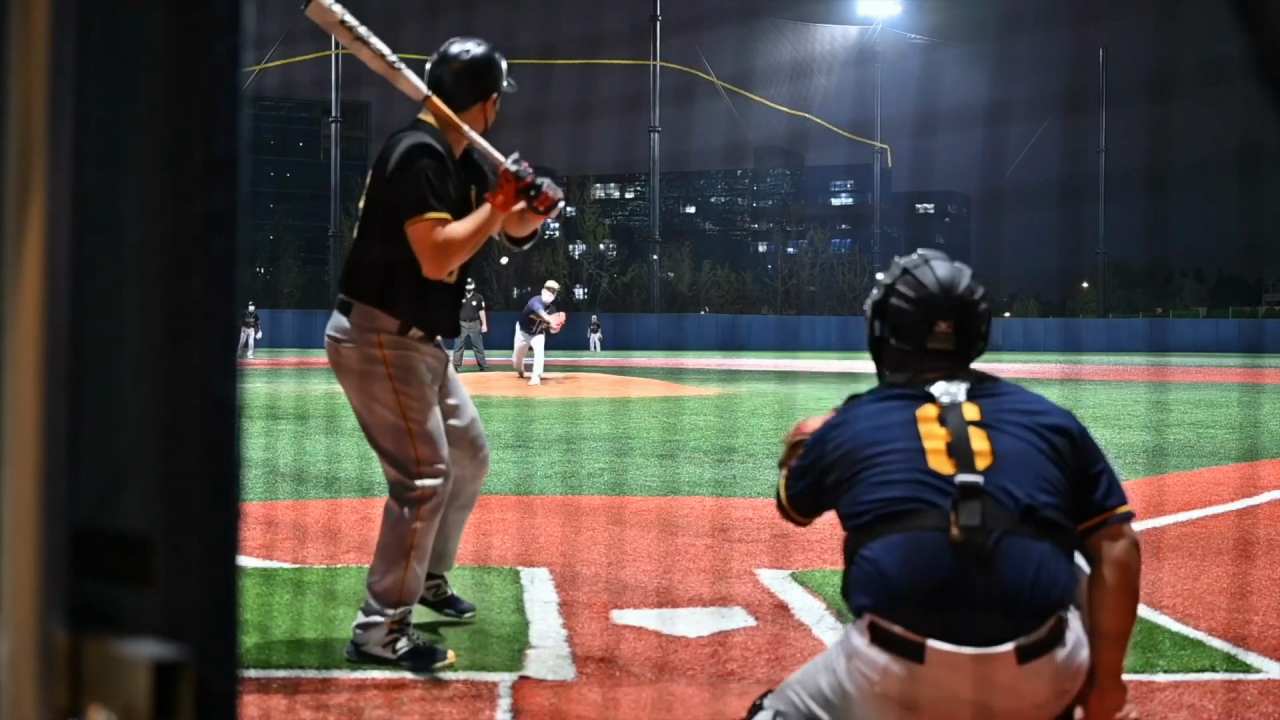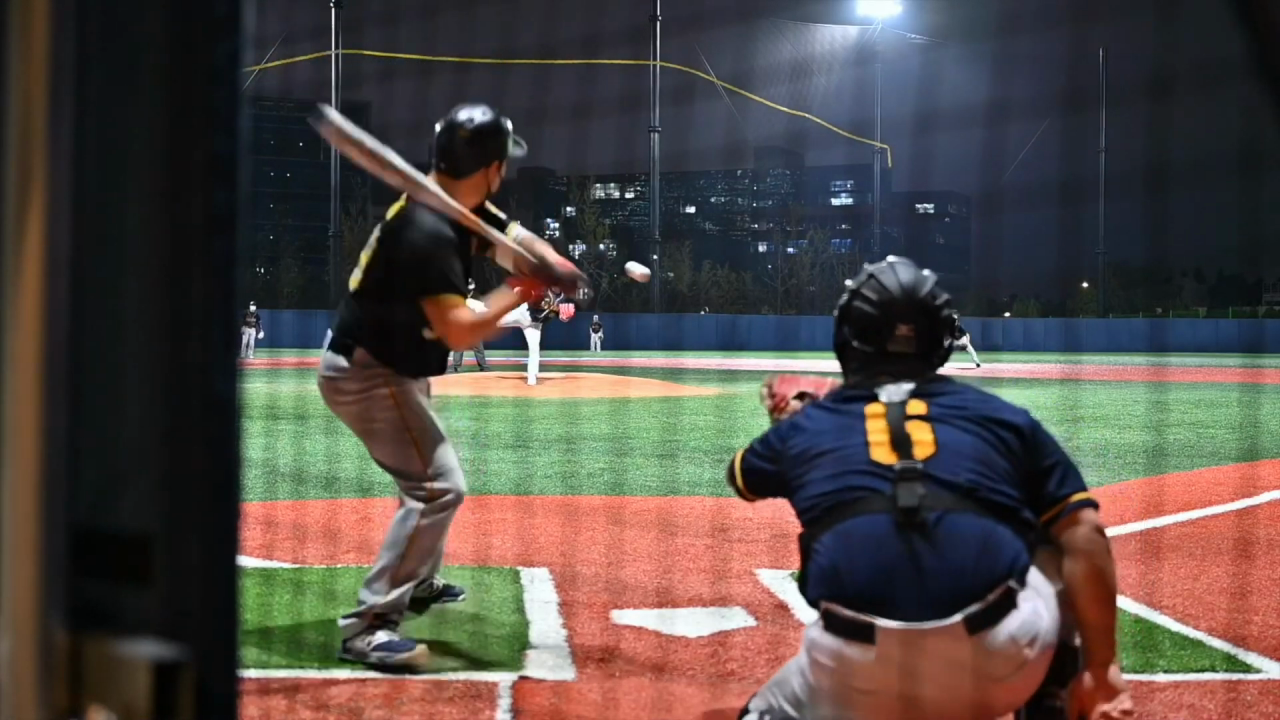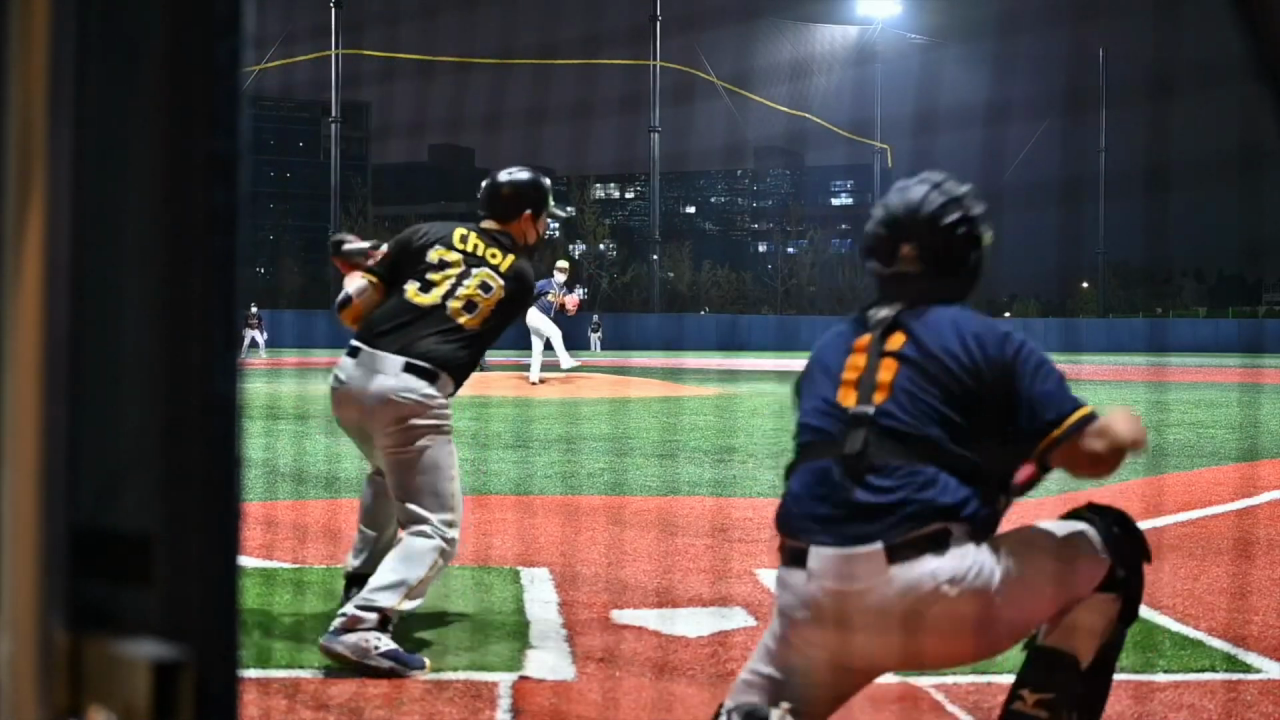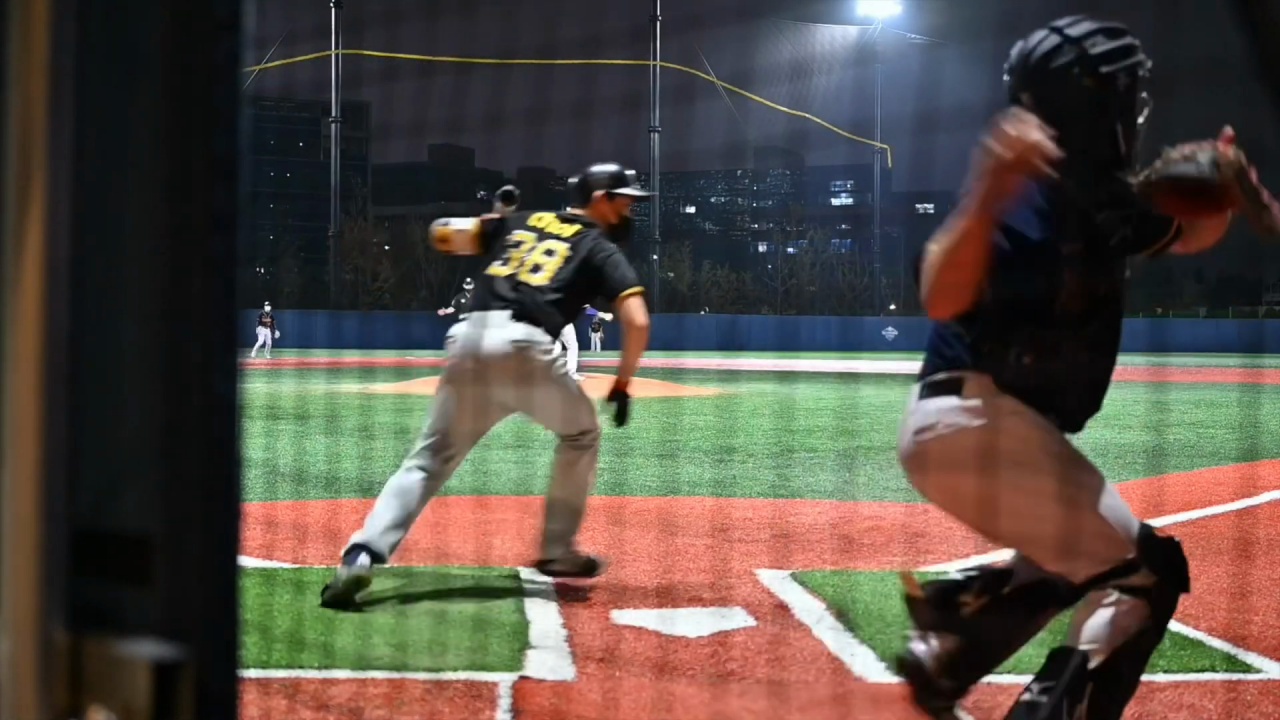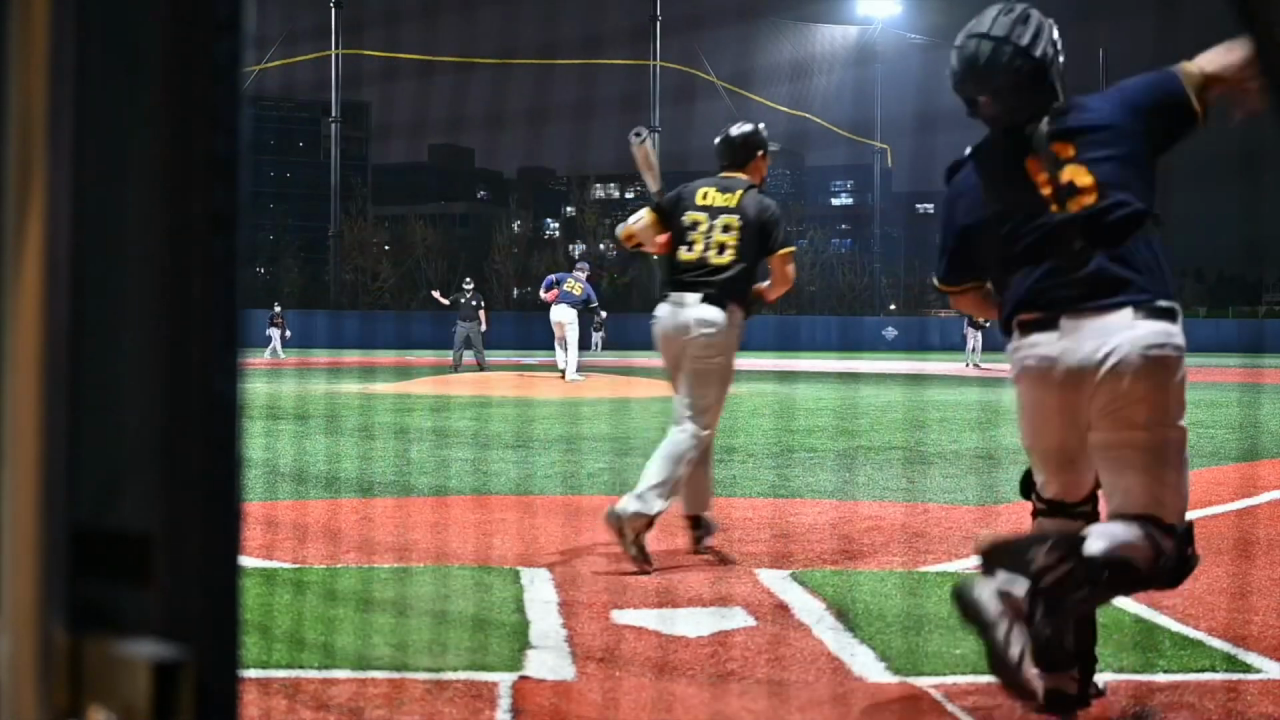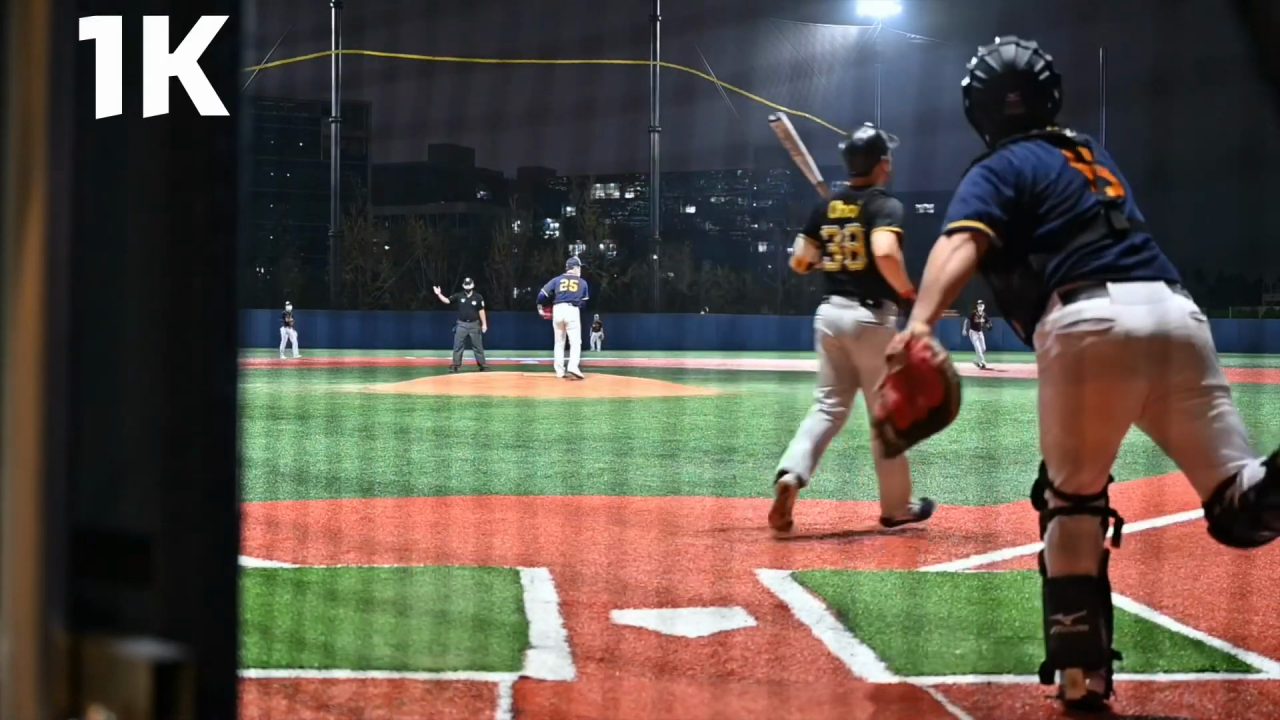
dt=0.4s
person 1, frame 1
left shoulder: (848, 425)
right shoulder: (1050, 419)
left elbow: (791, 507)
right elbow: (1118, 546)
left wrist: (809, 452)
right wrist: (1107, 680)
left hip: (896, 679)
right hip: (1036, 680)
person 1, frame 2
left shoulder: (803, 425)
right shoulder: (1002, 416)
left elbow: (741, 478)
right elbow: (1083, 535)
right wrist: (1100, 668)
left hip: (857, 668)
right hip: (998, 660)
right knee: (1058, 563)
person 1, frame 3
left shoulder: (830, 346)
right shoulder: (991, 343)
right elbow: (1089, 453)
right wrist: (1123, 432)
left hip: (815, 598)
right hip: (934, 594)
right knee: (1108, 548)
person 1, frame 4
left shoulder: (1101, 197)
right shoulder: (1022, 197)
left elbow: (1188, 233)
right elbow: (943, 296)
right wrist: (986, 192)
left hip: (951, 430)
right hip: (975, 427)
left knee: (1062, 570)
right knee: (1144, 571)
left ankle: (946, 637)
person 1, frame 5
left shoulder: (971, 179)
right shoulder: (1108, 116)
left elbow: (964, 297)
right elbow: (1224, 70)
left hip: (1039, 356)
right hip: (1135, 344)
left knee: (1065, 513)
right knee: (1154, 542)
right ankle: (1024, 584)
person 1, frame 6
left shoulder: (997, 170)
right shoulder: (1092, 153)
left elbow: (960, 246)
left wrist: (918, 324)
left hip: (1091, 324)
right hip: (1174, 312)
left knee: (1073, 502)
left ankle: (1081, 674)
person 2, frame 1
left shoulder: (458, 159)
right shoulder: (418, 152)
left elbow: (513, 230)
right elbow: (437, 257)
left wrist: (535, 204)
right wrist: (500, 199)
left hip: (416, 341)
right hip: (378, 339)
left knee: (468, 457)
right knee: (423, 479)
left ankle: (427, 577)
right ankle: (379, 630)
person 2, frame 2
left shoulder: (463, 212)
right shoulder: (429, 229)
left elbow: (518, 244)
right elbow: (459, 331)
left wrist: (555, 266)
right wrist: (521, 290)
left hip: (390, 370)
right hip: (366, 375)
left knee: (435, 476)
right knee: (437, 486)
left ankle: (416, 581)
right ankle: (368, 625)
person 2, frame 3
left shoulder: (428, 234)
right shoulder: (521, 279)
left elbow: (351, 311)
left wrist: (356, 267)
left hip: (350, 377)
right hip: (412, 394)
left knee: (391, 470)
right knee: (434, 528)
left ankle: (363, 583)
right ankle: (359, 626)
person 2, frame 4
left shoulder: (521, 220)
right shoulder: (603, 251)
left elbow: (445, 234)
right elbow: (637, 322)
left wrist: (470, 227)
right wrist: (623, 382)
left hip: (469, 337)
right hip: (524, 349)
left knee: (428, 460)
right knee: (581, 435)
left ankle: (361, 556)
right ankle: (558, 553)
person 2, frame 5
left shoulder: (686, 193)
right shoulder: (763, 207)
left elbow: (627, 232)
right elbow: (784, 275)
left wrist: (657, 240)
right wrist: (763, 292)
left hip: (670, 315)
right hip: (714, 321)
left knee: (690, 417)
right knee: (695, 427)
left ankle: (696, 514)
right ankle: (635, 513)
person 2, frame 6
left shoulder: (826, 207)
right shoulder: (886, 205)
left elbow: (799, 261)
right elbow: (886, 252)
right wrist: (907, 291)
left hip: (830, 315)
right hip: (871, 318)
left knee: (828, 408)
left ankle: (791, 476)
right ankle: (896, 506)
